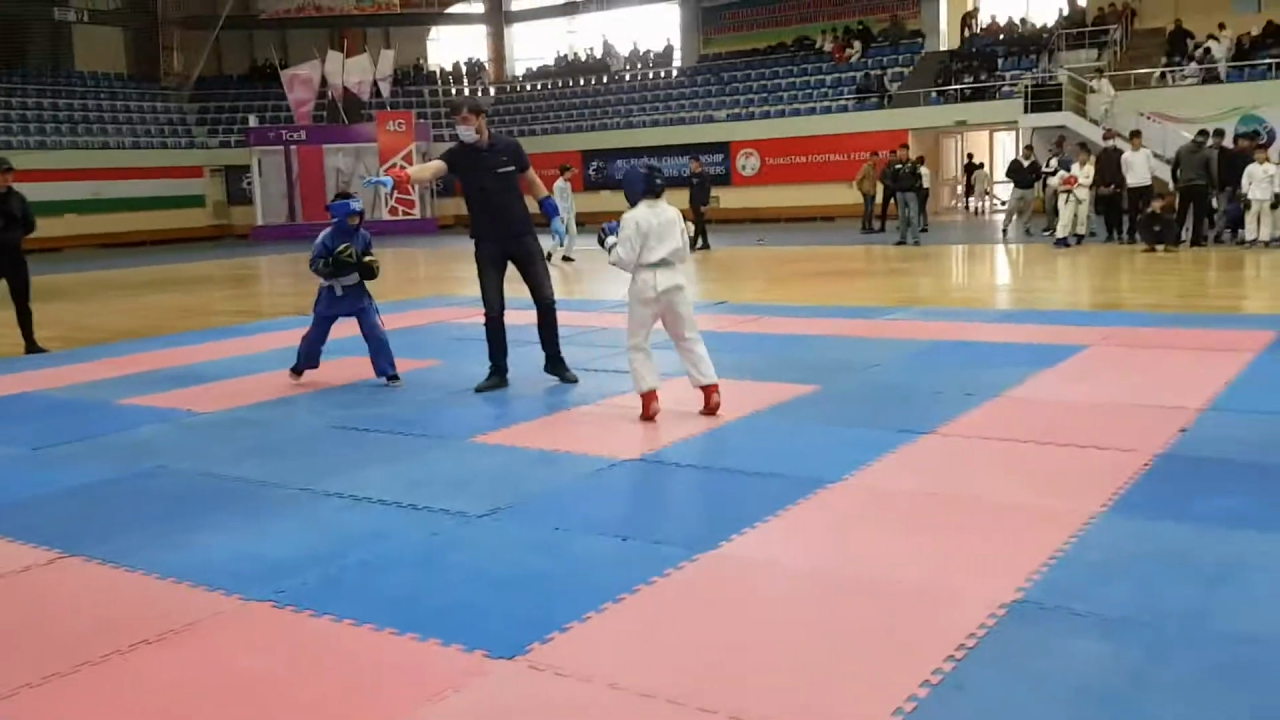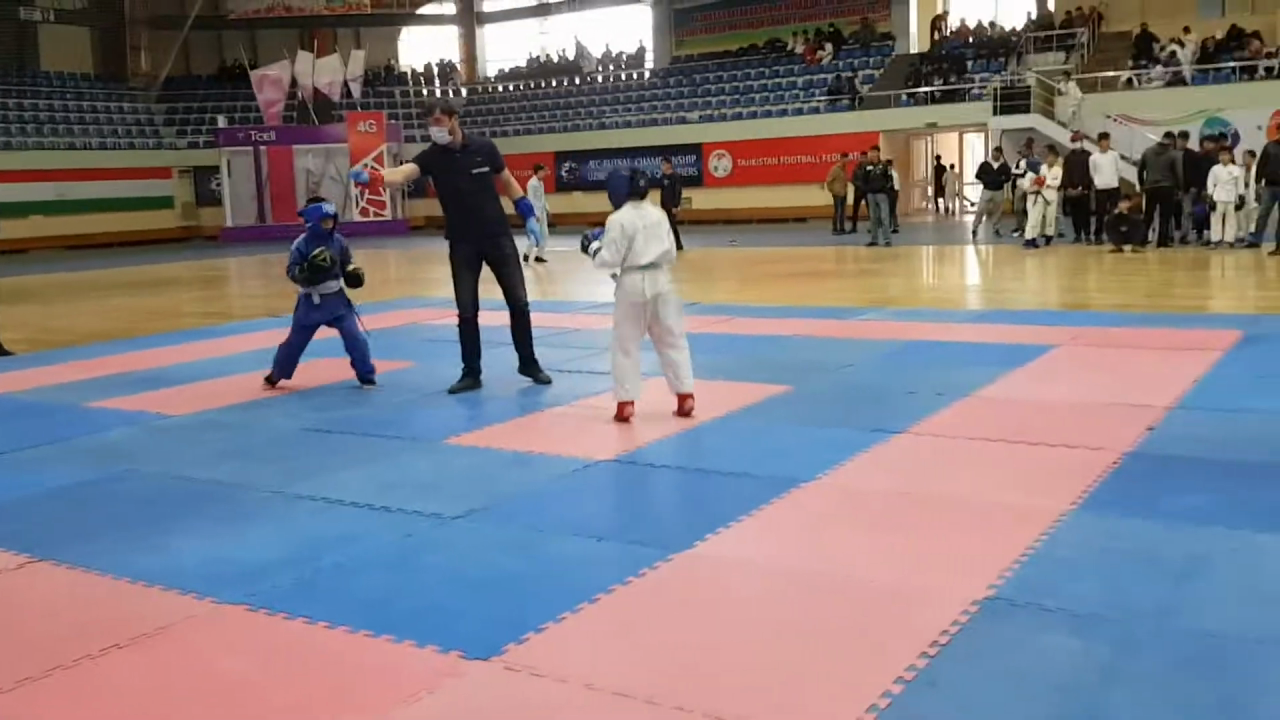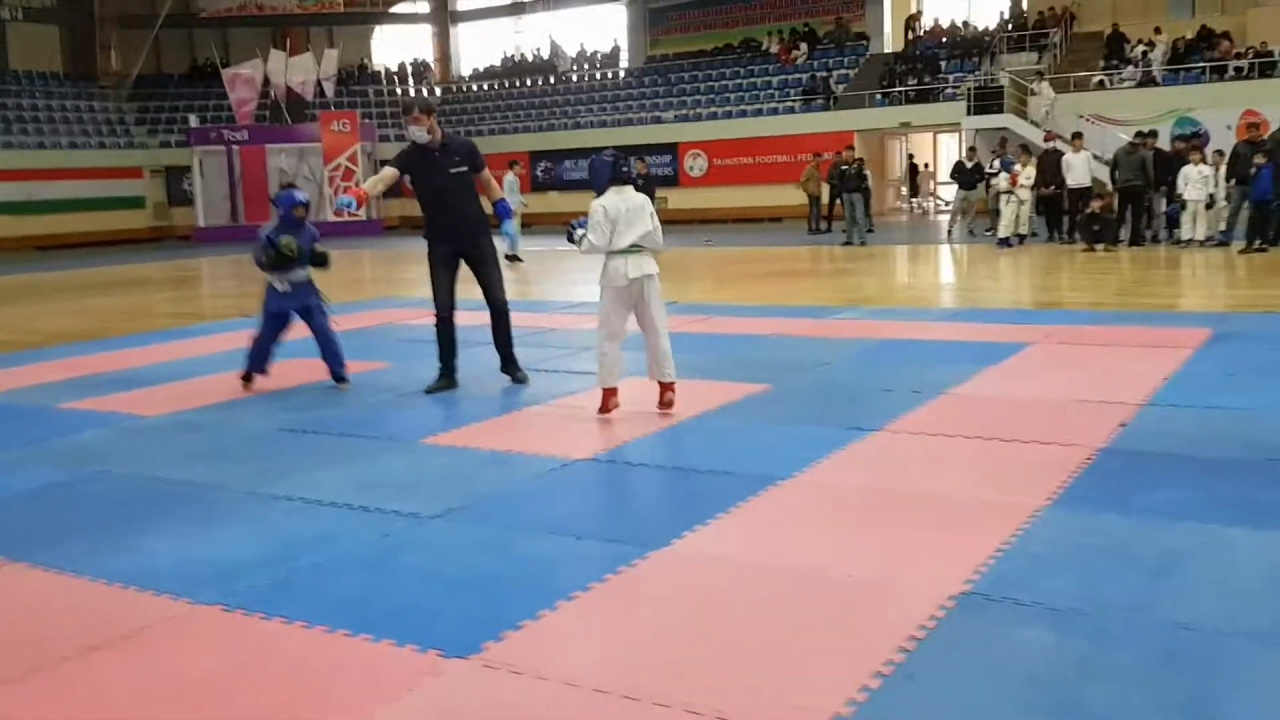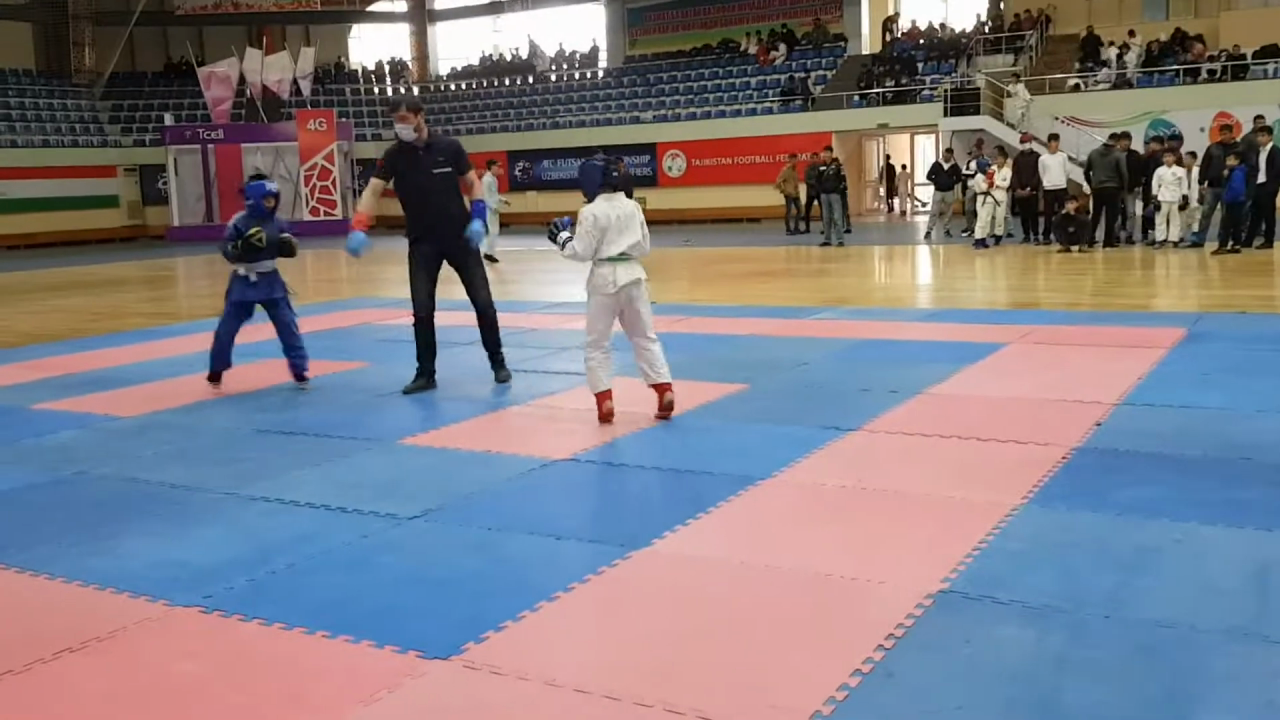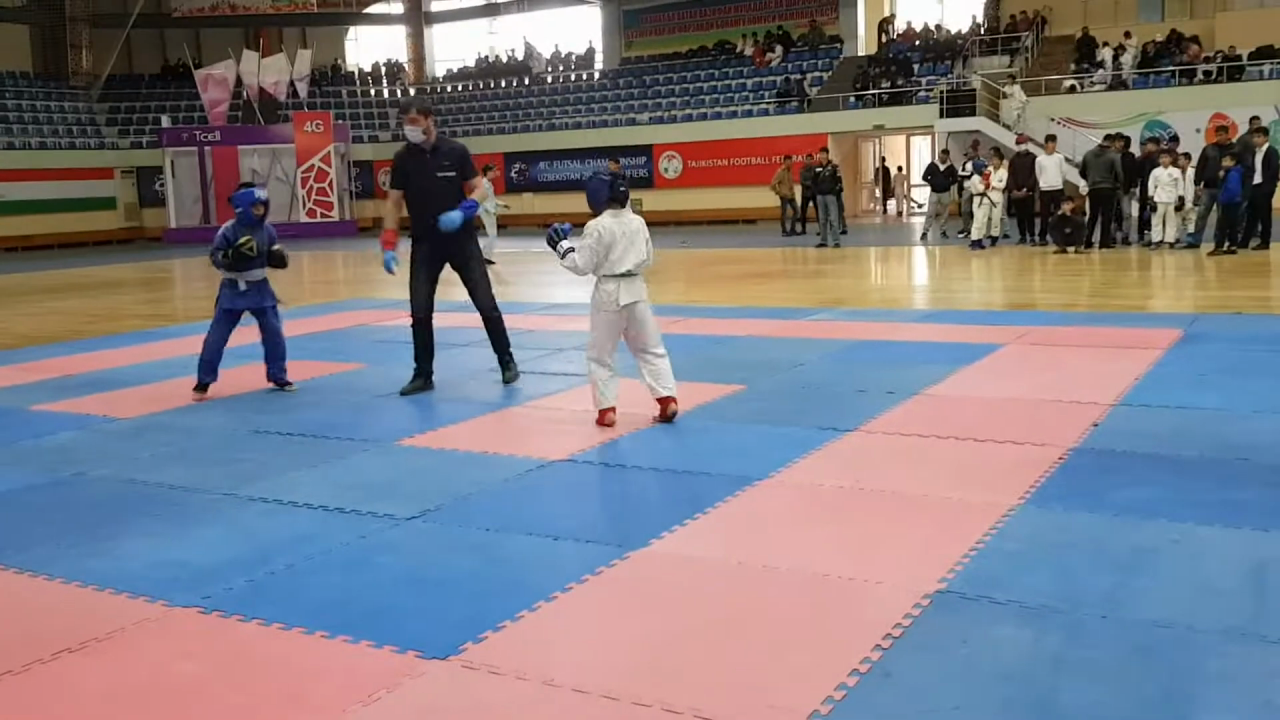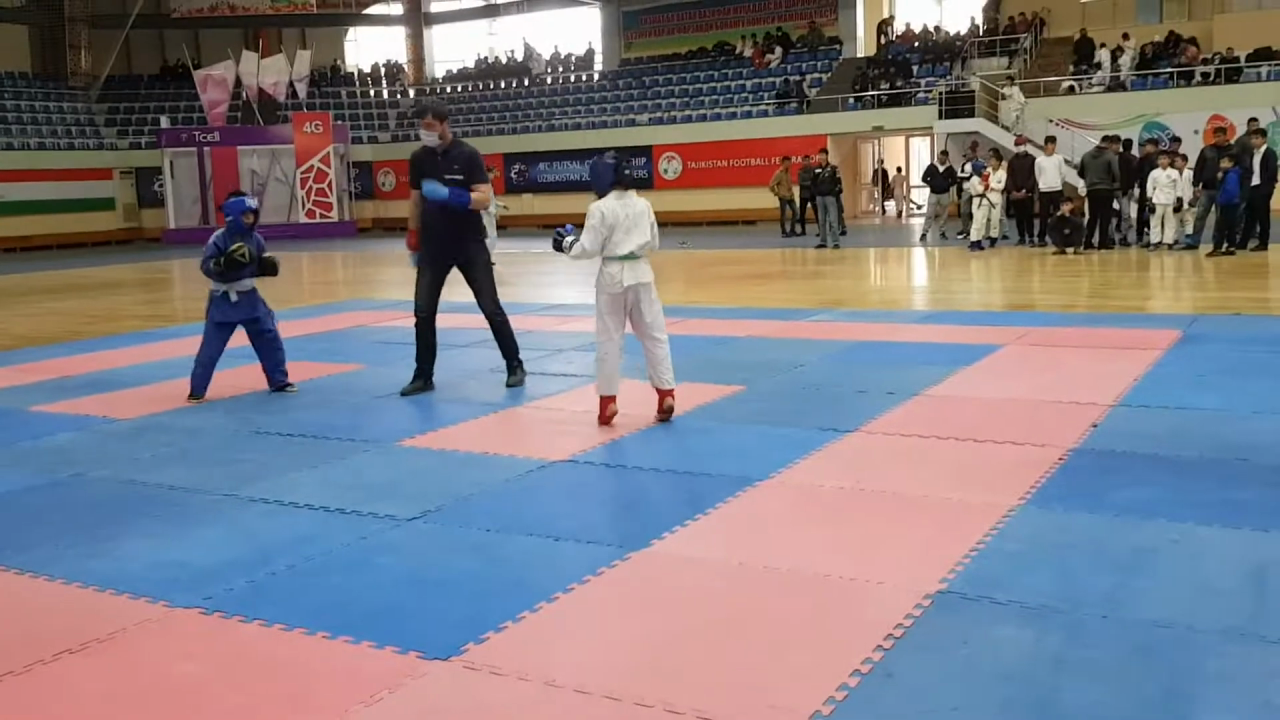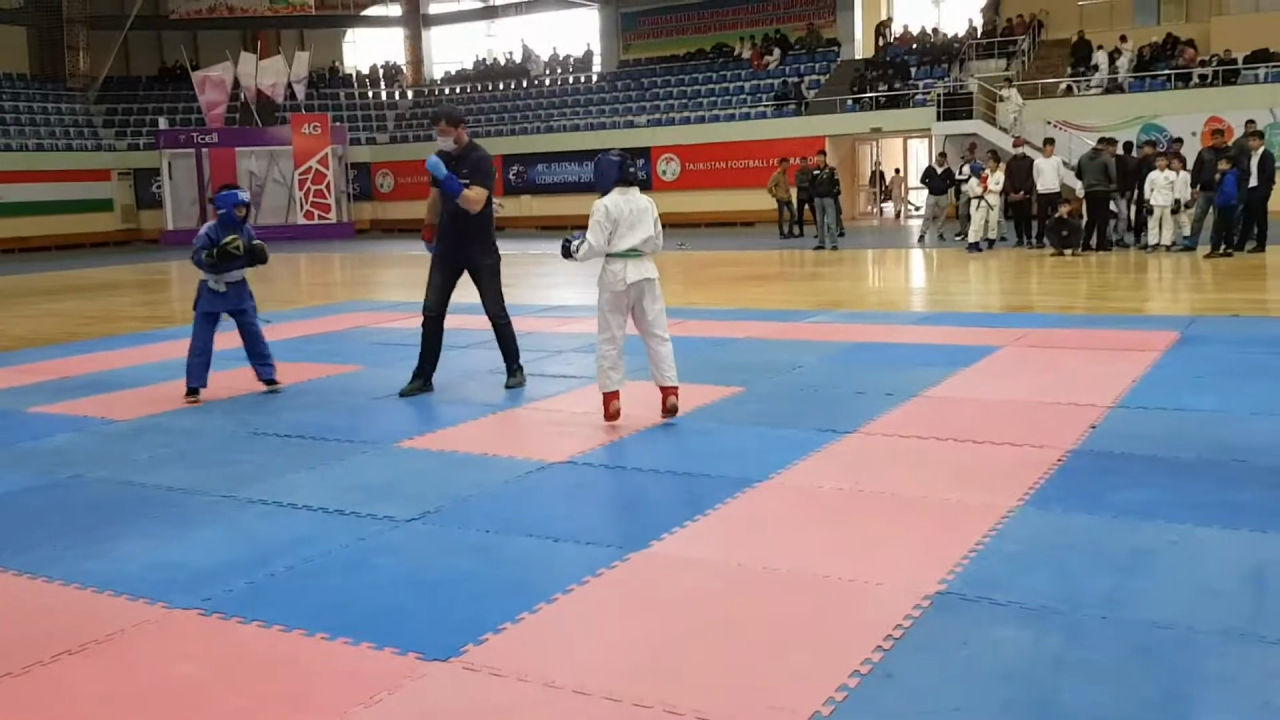
dt=0.1s
person 1, frame 1
left shoulder: (509, 146)
right shoulder: (458, 154)
left elbow: (532, 181)
right elbow: (428, 171)
left wrist: (553, 215)
right wrist: (397, 177)
left hip: (523, 235)
right hip: (487, 242)
left knee: (545, 300)
right knee: (493, 309)
left ankle: (555, 362)
right ankle: (498, 372)
person 1, frame 2
left shoulder: (484, 147)
right shoulder: (431, 156)
left elbow: (508, 181)
right elbow: (402, 173)
left wrist: (529, 215)
right wrist: (370, 177)
left hip: (498, 237)
right hip: (462, 244)
left knee: (518, 302)
right knee: (467, 311)
left ankle: (529, 363)
right ankle: (471, 373)
person 1, frame 3
left shoulder: (463, 146)
right shoulder: (409, 155)
left elbow: (488, 181)
right elbow: (381, 180)
left wrist: (507, 216)
right wrist: (355, 196)
left hip: (475, 236)
right hip: (440, 242)
left knee: (498, 302)
right knee: (443, 310)
left ankle: (509, 363)
right ankle: (446, 374)
person 1, frame 4
left shoulder: (449, 147)
right shoulder: (394, 156)
left elbow: (473, 184)
right elbow: (372, 192)
left wrist: (478, 219)
right wrist: (359, 229)
left hip: (460, 237)
right hip: (422, 243)
left knee: (483, 302)
right knee: (422, 311)
left ankle: (497, 361)
right ankle: (426, 374)
person 1, frame 5
left shoulder: (456, 151)
right shoulder: (402, 158)
left elbow: (480, 191)
right elbow: (393, 203)
left wrist: (462, 213)
right wrist: (388, 245)
left hip: (461, 240)
right hip: (424, 244)
left knee: (485, 303)
right knee: (420, 312)
left ankle: (507, 361)
right ankle: (422, 375)
person 1, frame 6
left shoulder: (467, 156)
right shoulder: (419, 158)
left elbow: (484, 199)
right elbow: (416, 201)
left wrist: (447, 195)
right wrist: (413, 242)
left hip: (469, 243)
right hip: (433, 246)
left knee: (490, 308)
right knee: (423, 313)
left ankle: (514, 365)
right ankle: (423, 376)
person 1, frame 7
left shoulder: (480, 159)
right shoulder: (442, 158)
left elbow: (474, 204)
left wrist: (446, 177)
right wrist: (428, 234)
left hip: (480, 247)
right hip: (447, 246)
left knee: (495, 311)
right knee: (432, 312)
left ankle: (515, 369)
right ankle: (423, 377)
person 2, frame 1
left shoulder: (632, 218)
right shoulder: (673, 214)
left elbow: (625, 258)
right elbow: (683, 252)
left wrist: (609, 242)
left hip: (645, 284)
right hip: (674, 281)
left knee: (638, 344)
right knee: (689, 338)
left ankle: (650, 399)
right ankle: (711, 391)
person 2, frame 2
left shoulder: (618, 220)
right shoulder: (659, 216)
left elbow: (609, 260)
right elbow: (670, 255)
left wrist: (593, 248)
left hip: (633, 287)
right hip: (660, 284)
left knee: (625, 348)
right knee: (673, 343)
left ankle: (626, 403)
right ankle: (686, 398)
person 2, frame 3
left shoulder: (601, 205)
right shoulder: (643, 201)
left elbow: (596, 245)
right elbow: (657, 240)
left wrist: (579, 235)
left hip: (617, 272)
right hip: (646, 268)
left knee: (611, 335)
right knee: (656, 332)
left ankle: (610, 396)
right ankle: (667, 389)
person 2, frame 4
left shoulder: (591, 212)
right shoulder: (633, 207)
left elbow: (581, 252)
right elbow: (644, 247)
left wrist: (562, 238)
left hip: (605, 279)
right hip: (633, 275)
left knee: (597, 342)
right knee: (645, 336)
left ankle: (605, 399)
right ankle: (665, 391)
person 2, frame 5
left shoulder: (596, 227)
right shoulder: (638, 222)
left elbow: (582, 265)
right elbow: (647, 260)
left wrist: (563, 246)
left hip: (609, 295)
right hip: (636, 291)
left knee: (600, 357)
right knee: (652, 351)
left ankle: (607, 410)
right ankle: (668, 400)
person 2, frame 6
left shoulder: (599, 210)
right shoulder: (644, 206)
left elbow: (589, 249)
right elbow: (653, 244)
left wrist: (567, 244)
left hip: (613, 277)
right hip: (641, 274)
left knee: (609, 342)
right knee: (654, 336)
left ankle: (608, 401)
right ankle: (666, 394)
person 2, frame 7
left shoulder: (604, 206)
right shoulder: (648, 203)
left elbow: (595, 247)
right elbow: (656, 244)
left wrist: (575, 248)
left hip: (615, 275)
right hip: (644, 272)
left knee: (610, 339)
right knee: (658, 333)
left ankle: (612, 399)
right ankle: (669, 395)
person 3, frame 1
left shoulder: (362, 235)
right shoulder: (326, 238)
right elbow: (315, 265)
left wrist: (370, 264)
right wrist: (334, 263)
left hip: (356, 291)
right hip: (332, 293)
left knee: (375, 333)
right knee: (316, 333)
left ankle: (389, 372)
right ankle: (301, 366)
person 3, frame 2
left shoulder: (338, 241)
right shoulder: (302, 244)
left elbow: (346, 263)
right elbow: (292, 272)
left wrist: (353, 273)
right wrist: (309, 269)
left hip: (336, 299)
right hip: (311, 301)
left knee: (355, 338)
right knee: (295, 342)
left ankle: (367, 376)
right ankle: (276, 375)
person 3, frame 3
left shoulder: (309, 230)
right shoulder: (272, 232)
left elbow: (316, 256)
right elbow: (260, 259)
left wrist: (321, 257)
right wrist: (276, 257)
left hip: (304, 289)
right hip: (280, 290)
left knee: (324, 331)
right knee: (268, 335)
left ankle: (339, 373)
right ankle: (252, 370)
person 3, frame 4
left shoulder: (277, 222)
right shoulder: (239, 222)
left elbow: (283, 248)
right elbow: (227, 250)
left wrist: (288, 246)
right wrist: (242, 247)
left hip: (270, 280)
right hip: (244, 282)
left knee: (287, 324)
right knee: (227, 327)
left ankle: (299, 369)
right ankle: (216, 370)
person 3, frame 5
left shoulder: (267, 230)
right shoulder: (229, 231)
left elbow: (271, 257)
right elbow: (215, 258)
left wrist: (277, 257)
right wrist: (233, 256)
left hip: (259, 288)
right hip: (233, 290)
left knee: (273, 333)
right knee: (217, 336)
left ankle: (278, 377)
right ankle: (203, 381)
person 3, frame 6
left shoulder: (256, 238)
right shoulder: (219, 239)
left elbow: (261, 266)
right elbow: (207, 267)
left wrist: (268, 266)
right wrist: (226, 263)
left hip: (249, 297)
right hip: (223, 300)
left knee: (270, 338)
right knee: (211, 346)
left ankle: (279, 381)
right ankle: (197, 390)
person 3, frame 7
left shoulder: (246, 230)
right shoulder: (209, 231)
left elbow: (249, 260)
right elbow: (198, 258)
left wrist: (257, 255)
right wrist: (219, 254)
left hip: (238, 289)
right hip: (212, 292)
left knee: (253, 334)
right knee: (202, 339)
left ankle: (267, 376)
right ankle: (193, 386)
